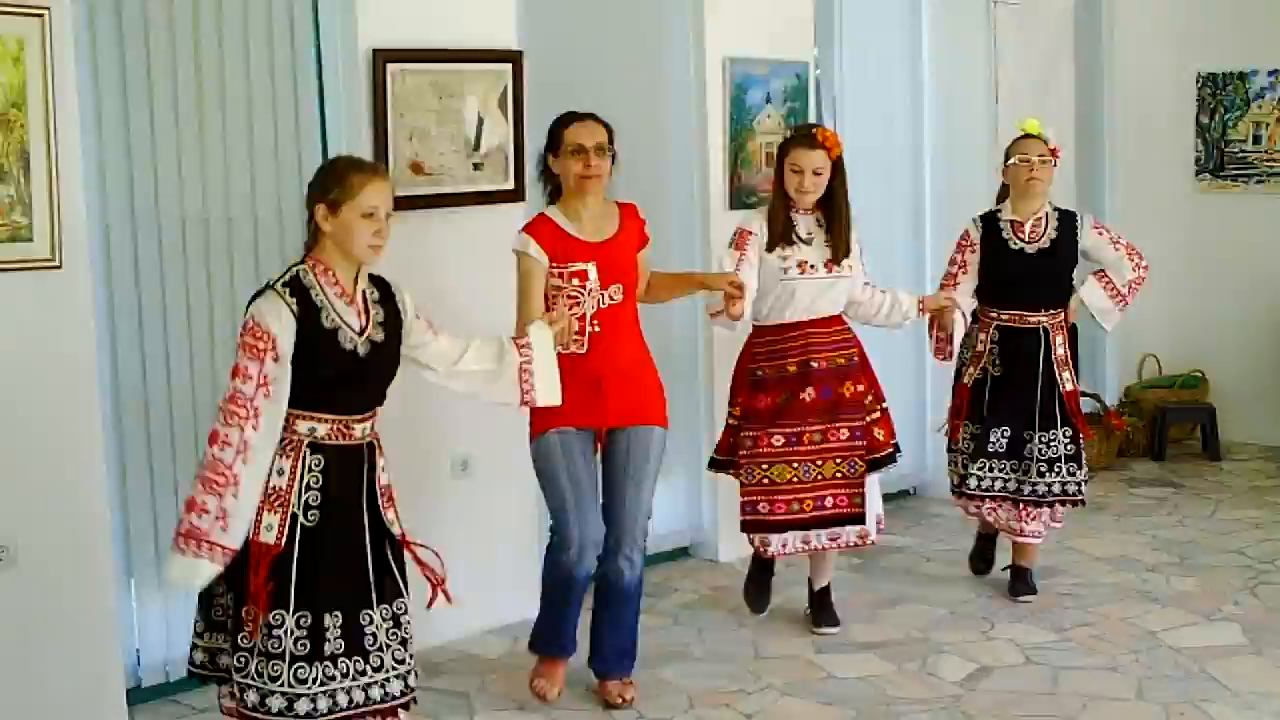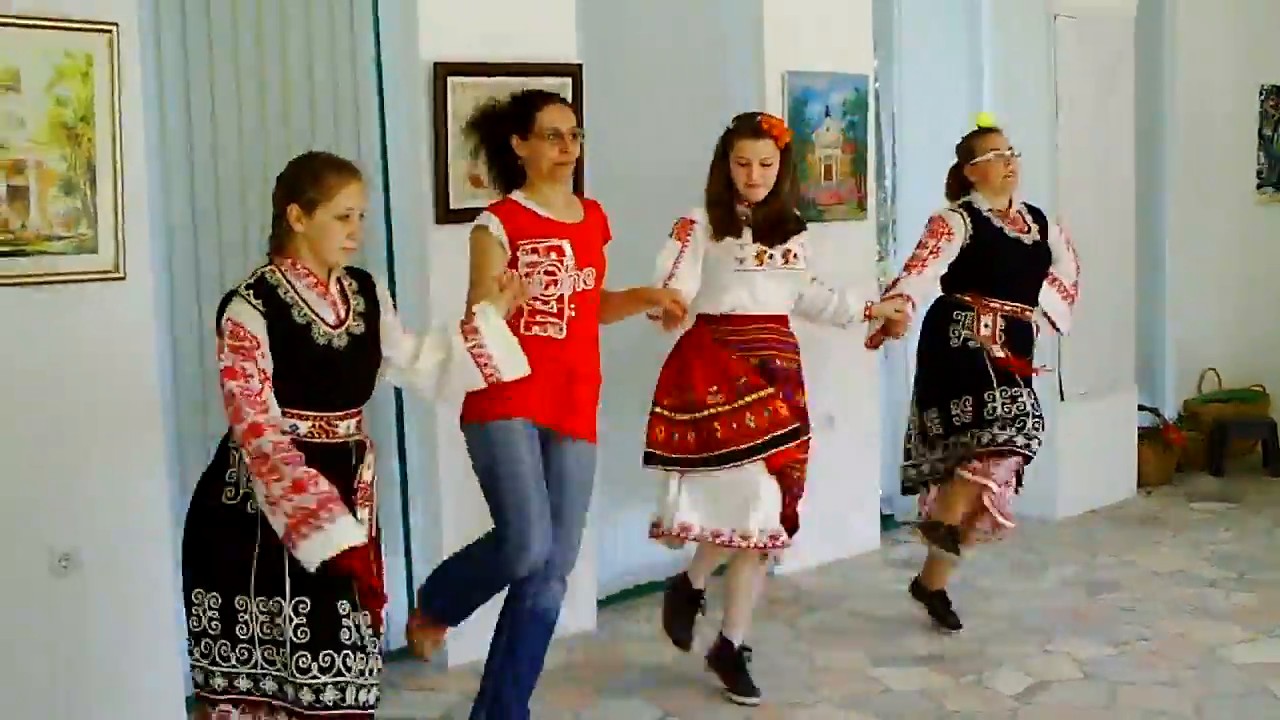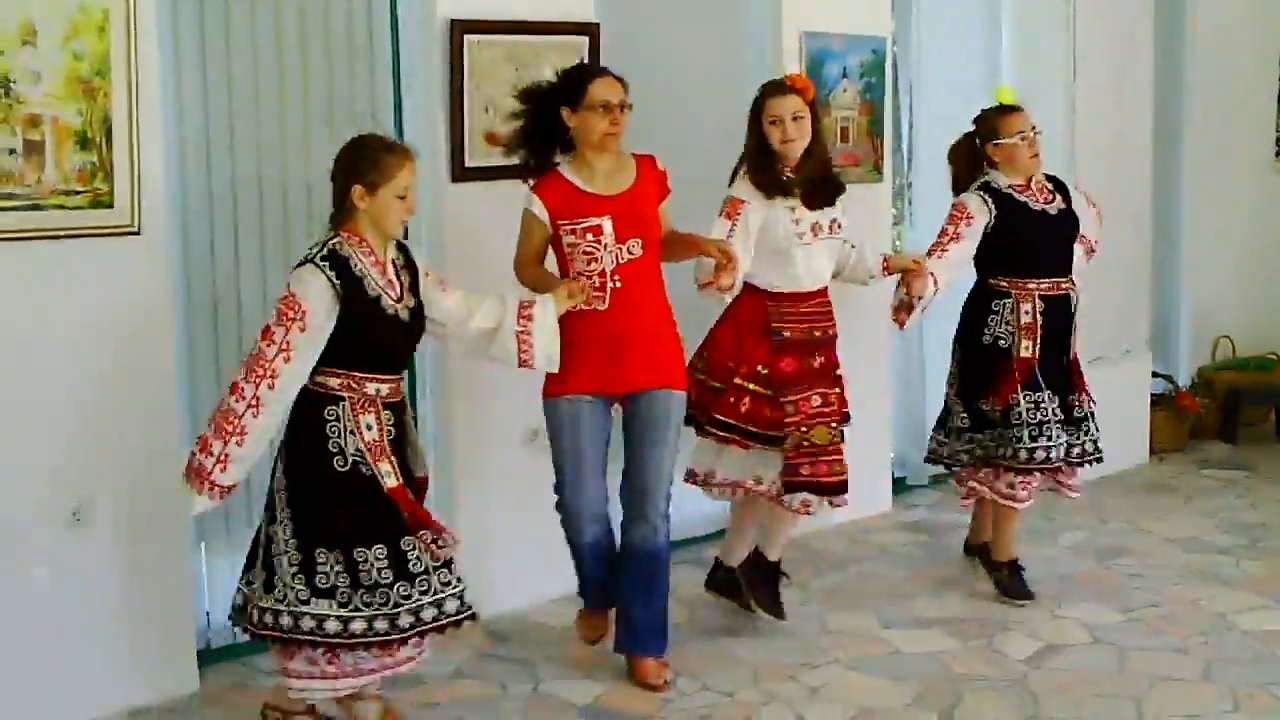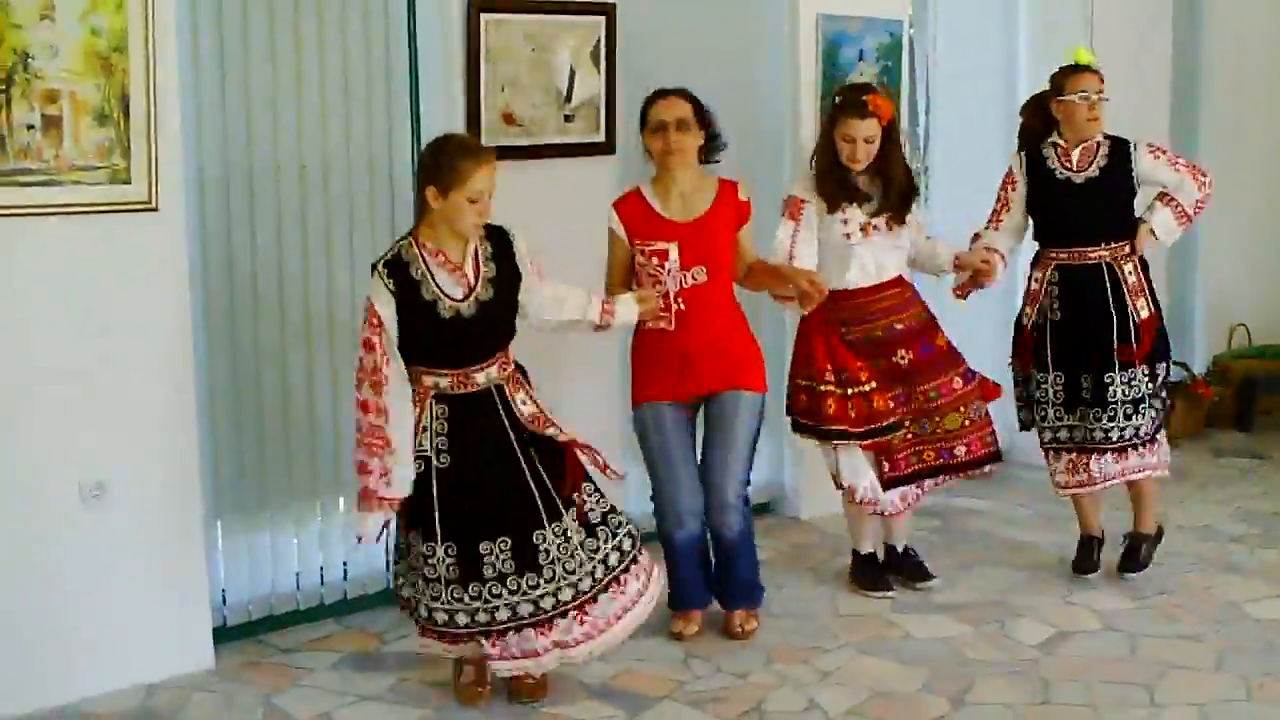
dt=0.7s
person 1, frame 1
left shoulder: (631, 221)
right shoulder: (538, 238)
right elbow: (529, 326)
left wrist: (704, 280)
left hip: (635, 396)
right hip: (564, 403)
left knee: (626, 541)
right knee: (578, 537)
left ankle: (613, 662)
right ankle: (553, 646)
person 1, frame 2
left shoulder: (593, 218)
right shoulder: (500, 223)
left wrist: (647, 296)
left hip: (575, 406)
right hip: (505, 399)
left knee: (552, 569)
right knee: (524, 543)
right ankle: (435, 604)
person 1, frame 3
left shoulder: (651, 174)
right shoulder: (548, 195)
right elbow: (526, 267)
left wrist: (700, 244)
right wrist: (558, 292)
left hip: (655, 360)
right hip: (580, 364)
left knee: (649, 502)
right knee: (580, 499)
left ankle: (644, 640)
right ankle: (599, 594)
person 1, frame 4
left shoulder: (732, 199)
right shoulder: (627, 212)
right elbow: (615, 292)
left wrist: (787, 275)
left hip: (732, 366)
right hip: (659, 375)
left knee: (723, 496)
right knee: (678, 507)
left ankle: (741, 596)
right ankle: (690, 598)
person 2, frame 1
left shoulder: (387, 299)
right shoulder: (281, 306)
left elbow: (452, 360)
right elbow: (244, 421)
left wrist: (540, 339)
right wrist: (209, 528)
left hip: (359, 486)
right hip: (290, 490)
left knee: (359, 640)
right knee: (283, 648)
person 2, frame 2
left shoulder: (365, 294)
right shoulder: (250, 307)
left elbow: (415, 364)
right elbow: (258, 427)
left wrist: (487, 316)
right wrist: (311, 514)
left hip: (345, 483)
right hip: (270, 492)
left knee: (330, 639)
right knee: (262, 651)
person 2, frame 3
left shoulder: (400, 262)
right shoulder: (321, 277)
left elbow: (465, 317)
right elbow: (269, 376)
left wrist: (550, 307)
right wrist: (216, 464)
left hip: (383, 435)
right hip: (338, 444)
left knee: (345, 587)
right knee: (396, 579)
person 2, frame 4
left shoulder: (502, 249)
right shoulder: (392, 278)
left elbow: (548, 301)
right elbow: (381, 384)
left wrist: (625, 305)
right wrist: (384, 484)
left hip: (507, 414)
right hip: (436, 430)
left knee: (546, 542)
right knee: (459, 562)
left ankle: (530, 660)
right ankle: (473, 656)
person 3, frame 1
left shoulder: (838, 229)
right shoulder: (757, 229)
left elbow: (859, 297)
right elbow: (736, 293)
left wrist: (920, 304)
right wrist: (729, 309)
left hip: (836, 359)
right hip: (775, 362)
left knee: (839, 477)
right knee: (778, 486)
left ankle: (820, 590)
right ankle: (765, 552)
person 3, frame 2
left shoulder: (789, 225)
right shoulder: (700, 222)
left elbow: (806, 294)
right elbow: (673, 285)
left wrist: (870, 308)
right wrist: (670, 309)
left hip: (778, 359)
right hip: (716, 357)
left knee: (761, 506)
right knee: (746, 489)
left ankle: (728, 647)
right ankle: (691, 582)
person 3, frame 3
left shoulder: (822, 184)
right shoulder: (748, 191)
right elbow: (729, 259)
left wrist: (889, 264)
right wrist: (719, 276)
left hip: (811, 326)
right hip: (764, 329)
left knee: (772, 464)
right knee: (802, 456)
left ankle: (731, 567)
right ankle: (763, 559)
person 3, frame 4
left shoulder: (892, 184)
right shoulder: (810, 193)
right elbow: (792, 262)
left wrist: (958, 258)
right wrist: (793, 288)
left hip: (902, 316)
right hip: (842, 327)
left knee: (927, 433)
right knee: (868, 446)
left ankle: (896, 547)
right ankle: (864, 556)
person 4, frame 1
left shoulder: (1076, 226)
right shoulder: (980, 229)
left elbow: (1133, 267)
right elbow: (955, 291)
left wrist: (1080, 303)
right wrist: (945, 329)
left hip: (1047, 354)
right hip: (989, 352)
left knee: (1041, 459)
right knee: (983, 451)
left ankle: (1023, 563)
right ankle: (989, 525)
person 4, frame 2
left shoulder: (1038, 220)
right shoulder: (955, 220)
left elbow: (1067, 268)
right elbow: (920, 271)
left wrist: (1036, 309)
right wrist: (897, 311)
left hip: (1011, 345)
right hip: (964, 338)
left knee: (982, 455)
right knee: (1003, 425)
left ankle: (932, 581)
right ankle: (943, 518)
person 4, frame 3
left shoulder: (1059, 190)
right shoulder: (980, 204)
left elbow: (1090, 226)
right elbow: (944, 256)
left wrist: (1068, 273)
right wrist: (915, 286)
left hip: (1052, 326)
right hip: (1003, 330)
left knee: (1044, 439)
right knee: (1017, 439)
left ankle: (982, 538)
right ankle: (1003, 556)
person 4, frame 4
left shoulder: (1128, 155)
right shoulder: (1028, 166)
left elbow: (1195, 183)
right elbow: (1002, 232)
left wrist: (1151, 227)
right wrist: (981, 268)
left hip: (1118, 291)
right hip: (1057, 298)
left knee: (1130, 404)
right knee: (1067, 414)
left ankle: (1146, 526)
right ankle: (1091, 531)
